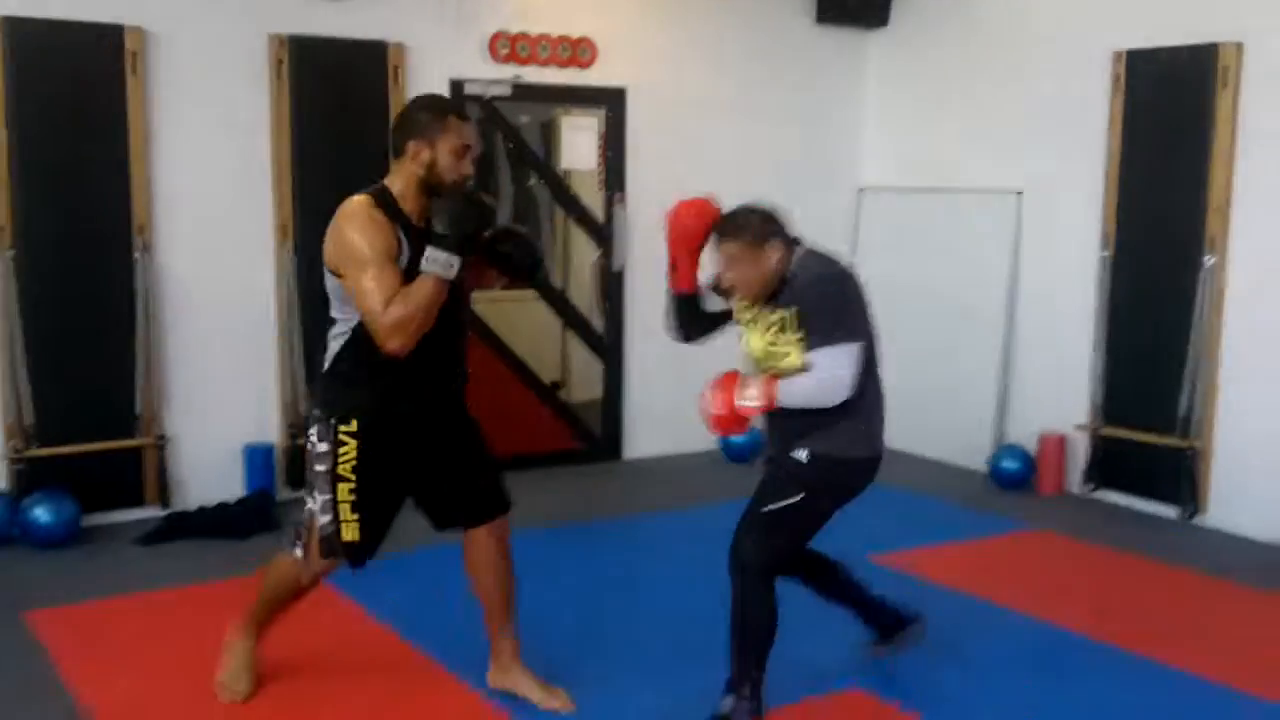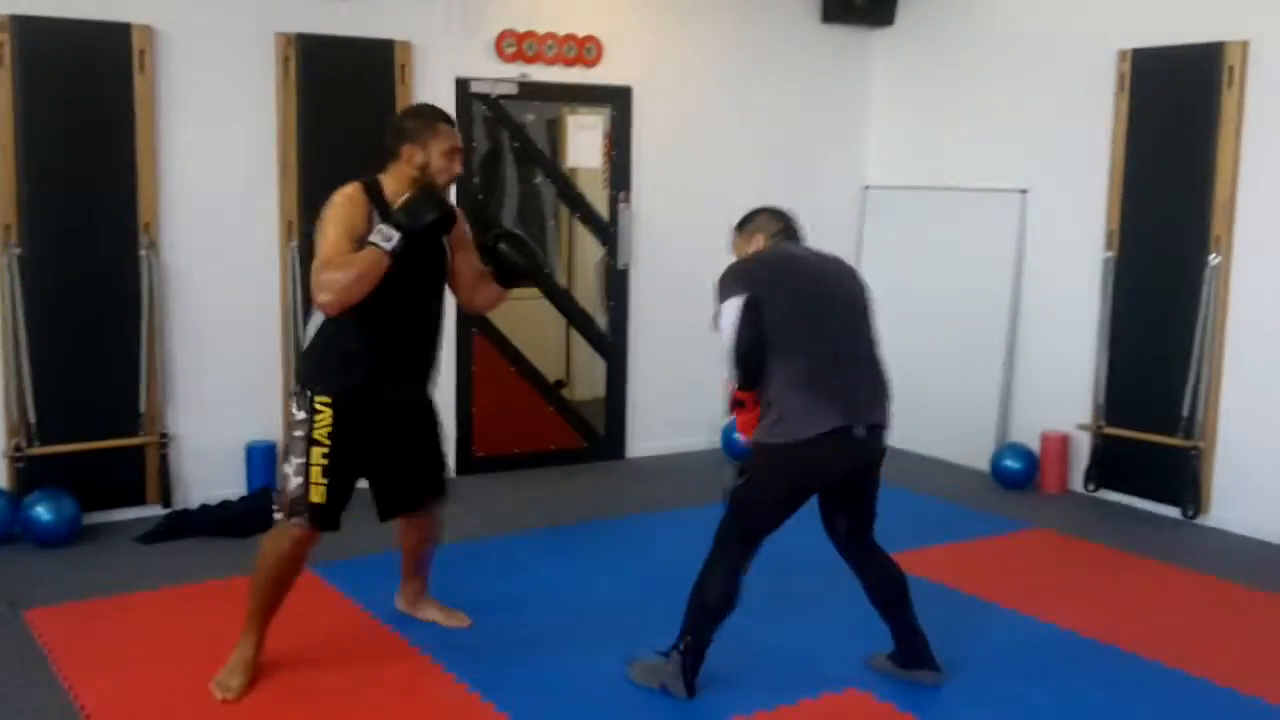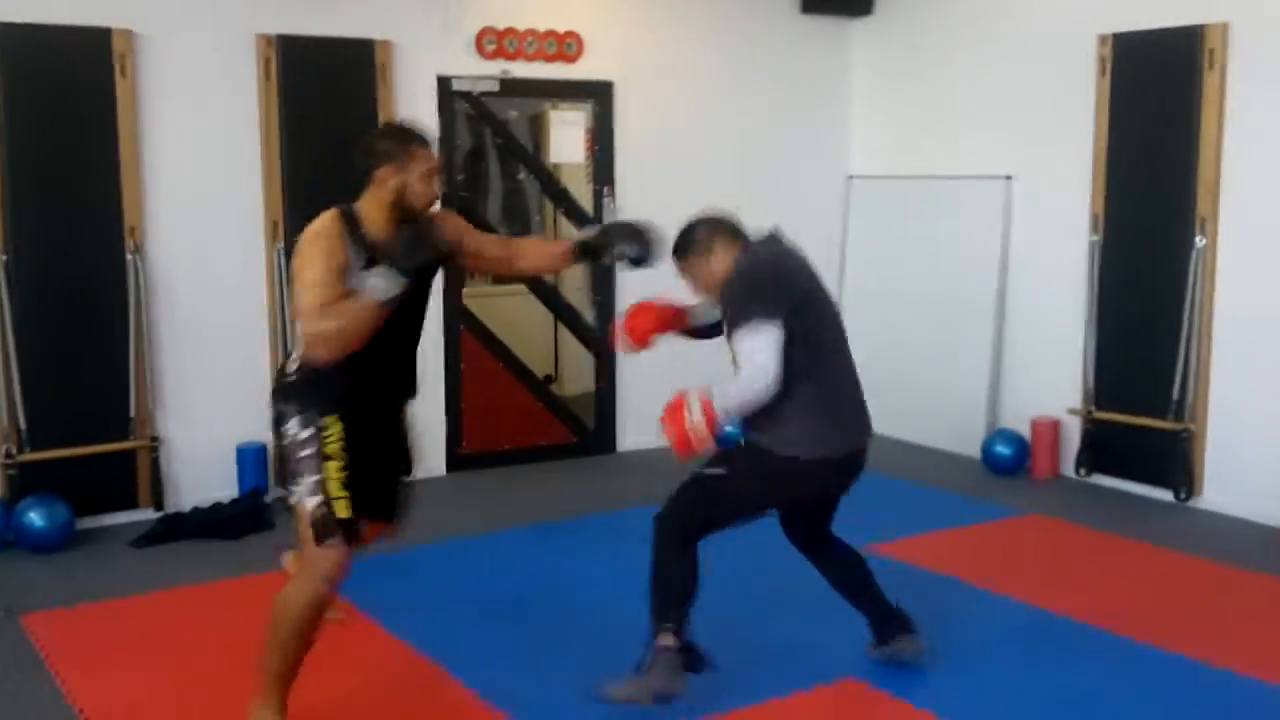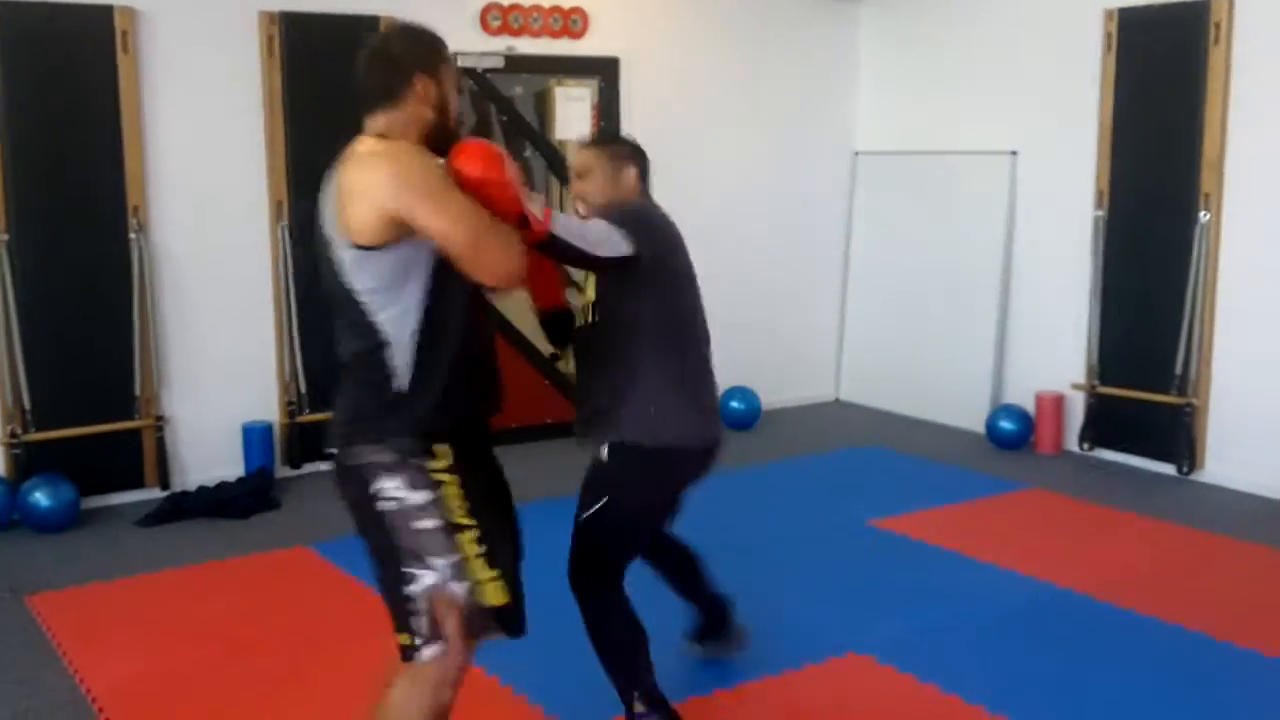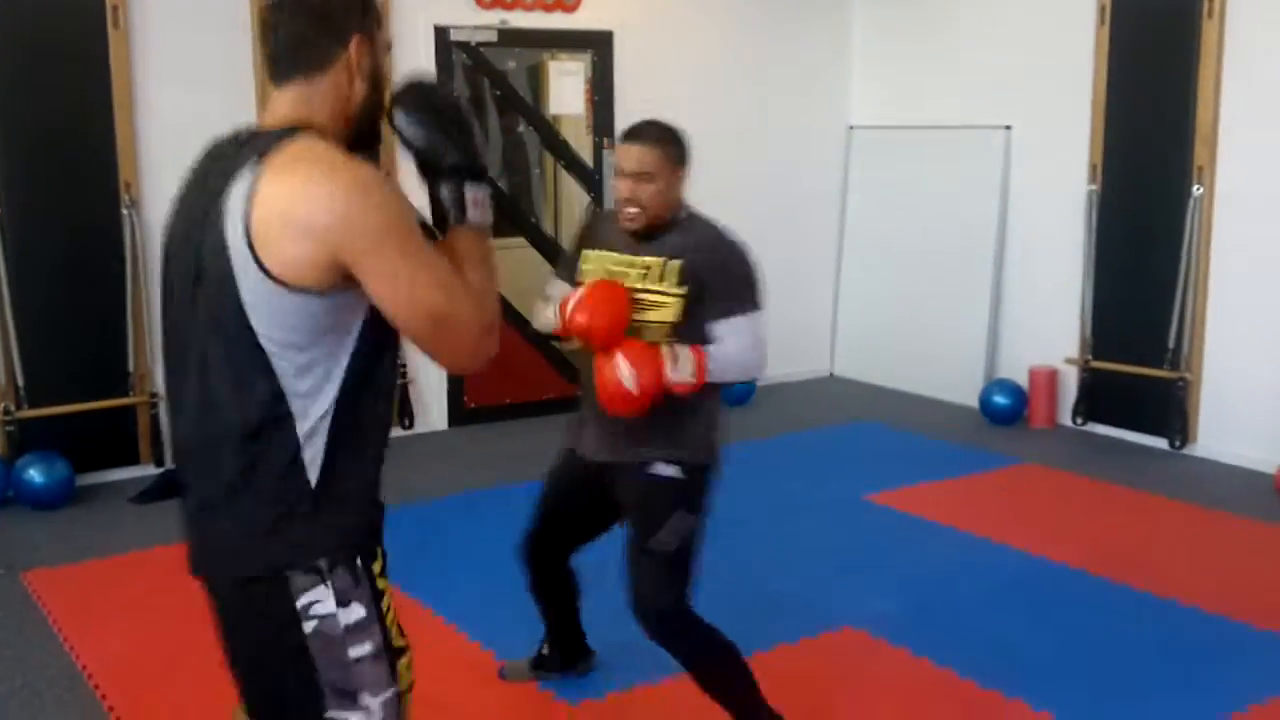
dt=0.5s
person 1, frame 1
left shoulder: (435, 212)
right shoulder: (364, 223)
right elbow: (396, 333)
left wrist: (498, 254)
right wrist: (445, 248)
left hip: (433, 399)
right hip: (358, 413)
left knee: (487, 523)
right knee: (321, 554)
left ankle: (508, 665)
right ankle: (246, 638)
person 1, frame 2
left shoulder: (445, 219)
right shoulder: (352, 205)
left elbow: (475, 297)
right elbow: (330, 292)
left wrist: (505, 271)
right wrist: (397, 231)
left hip: (404, 388)
right hip: (336, 390)
left knee: (421, 505)
right knee: (299, 525)
left ankle: (413, 594)
right ankle: (249, 645)
person 1, frame 3
left shoulder: (432, 227)
right shoulder: (326, 238)
left elbow: (514, 255)
right elbow: (319, 345)
left wrist: (591, 243)
right wrist: (388, 276)
left hip: (378, 403)
right hip: (319, 408)
left knee: (360, 520)
right knee: (329, 561)
left ankle: (299, 559)
person 1, frame 4
left shoulder: (366, 174)
right shoulder: (394, 165)
right elbow: (503, 266)
right wrist: (481, 213)
left hip: (431, 429)
right hip: (403, 447)
left knee: (474, 587)
right knee: (441, 652)
person 1, frame 5
left shoulder: (221, 171)
right shoulder: (336, 187)
right elbow: (470, 342)
right wrist: (463, 191)
left hip: (231, 526)
right hip: (303, 547)
person 2, frame 1
left shoulder: (822, 285)
right shoulder: (755, 284)
left elbow: (833, 384)
right elbow: (687, 325)
left wrist: (753, 392)
right wrist: (683, 259)
left hip: (836, 451)
right hip: (804, 447)
left knee: (749, 558)
right knee: (782, 552)
right ankle: (888, 620)
person 2, frame 2
left shoulder: (746, 275)
right shoulder: (843, 273)
left elbow: (739, 344)
left wrist: (746, 392)
left hip: (798, 434)
right hip: (863, 428)
left knee: (733, 544)
right knee: (856, 541)
left ankle: (680, 666)
right ankle: (915, 655)
person 2, frame 3
left shoulder: (756, 278)
right shoulder: (776, 257)
left elbow: (761, 372)
right elbow: (734, 321)
left wrist: (705, 411)
right wrist: (670, 319)
left hip: (794, 449)
right hip: (843, 443)
left knee: (675, 524)
right knee: (813, 538)
left ankle: (666, 659)
right ankle: (895, 630)
person 2, frame 4
left shoulder: (635, 222)
right shoulder: (643, 232)
left elbow: (583, 240)
left hip: (649, 440)
right hip: (690, 430)
left knee: (593, 575)
right knee: (644, 534)
right ankle: (718, 623)
person 2, frame 5
left shoulder: (712, 253)
right shoulder: (597, 233)
left elbow: (746, 354)
right elbow: (553, 308)
left wrist: (675, 366)
right wrist: (569, 314)
left hip: (673, 456)
right hip: (597, 441)
left knee: (659, 608)
right knee: (542, 548)
right ankle: (562, 653)
